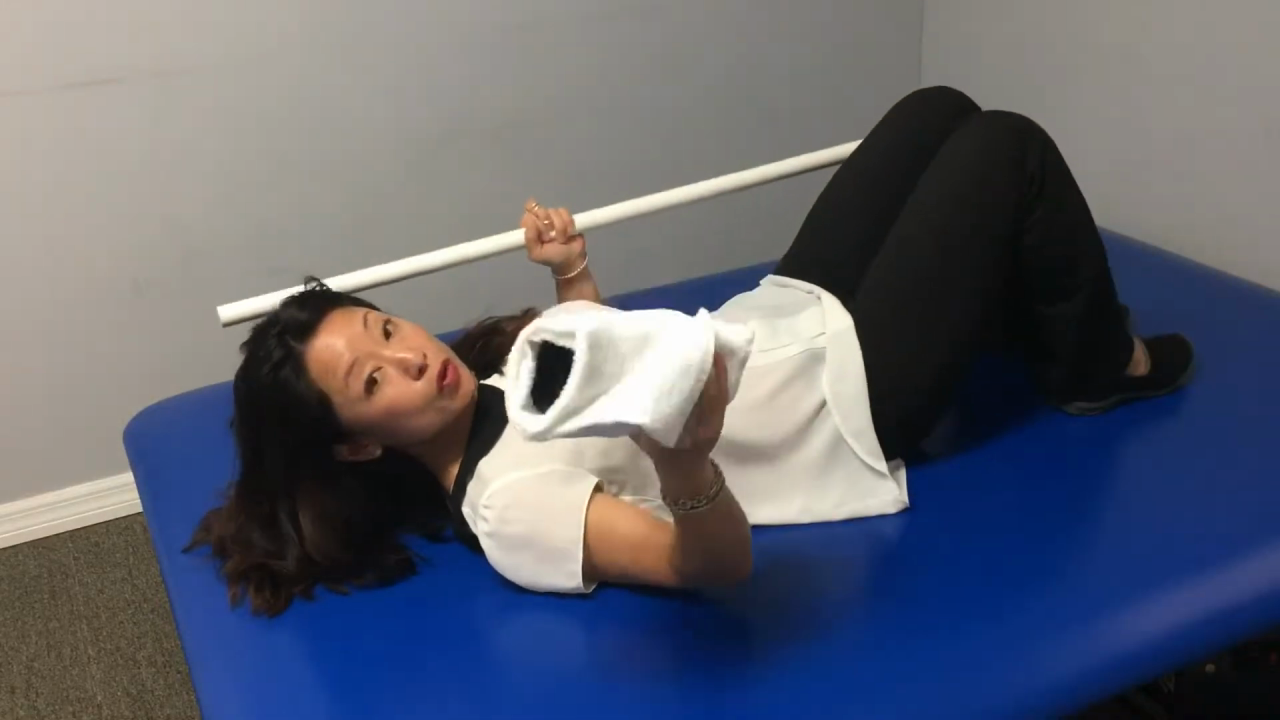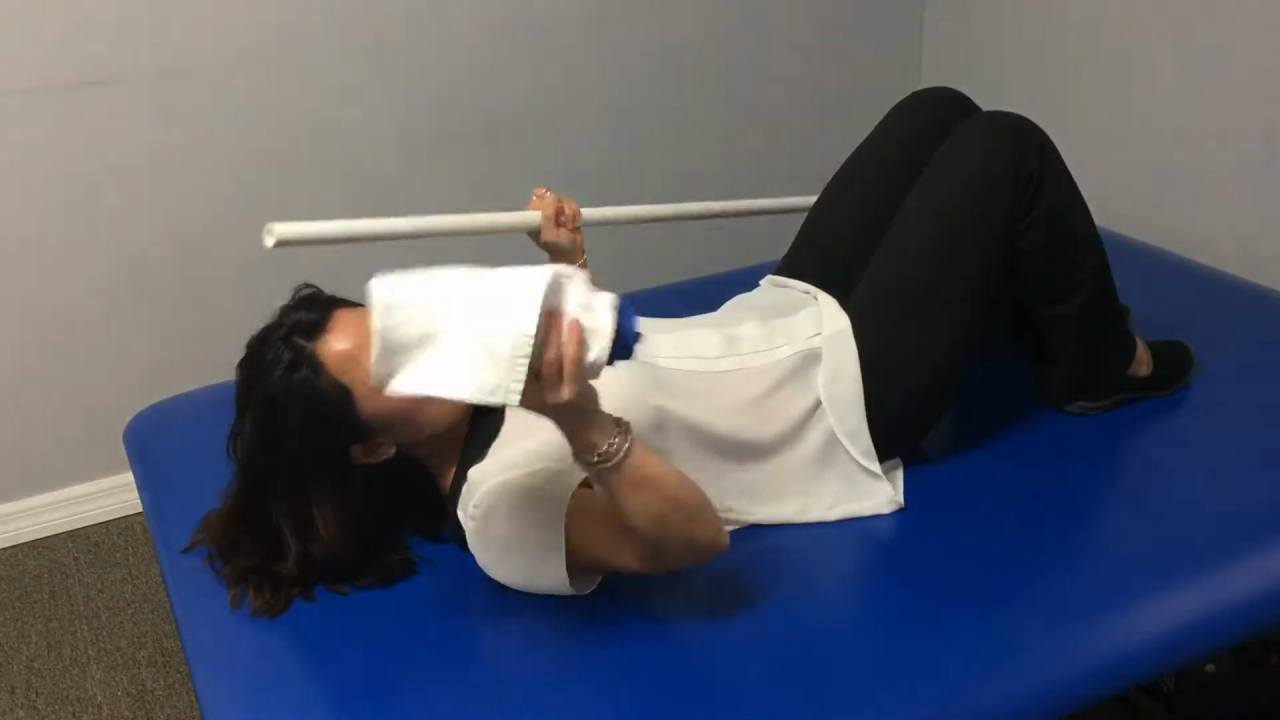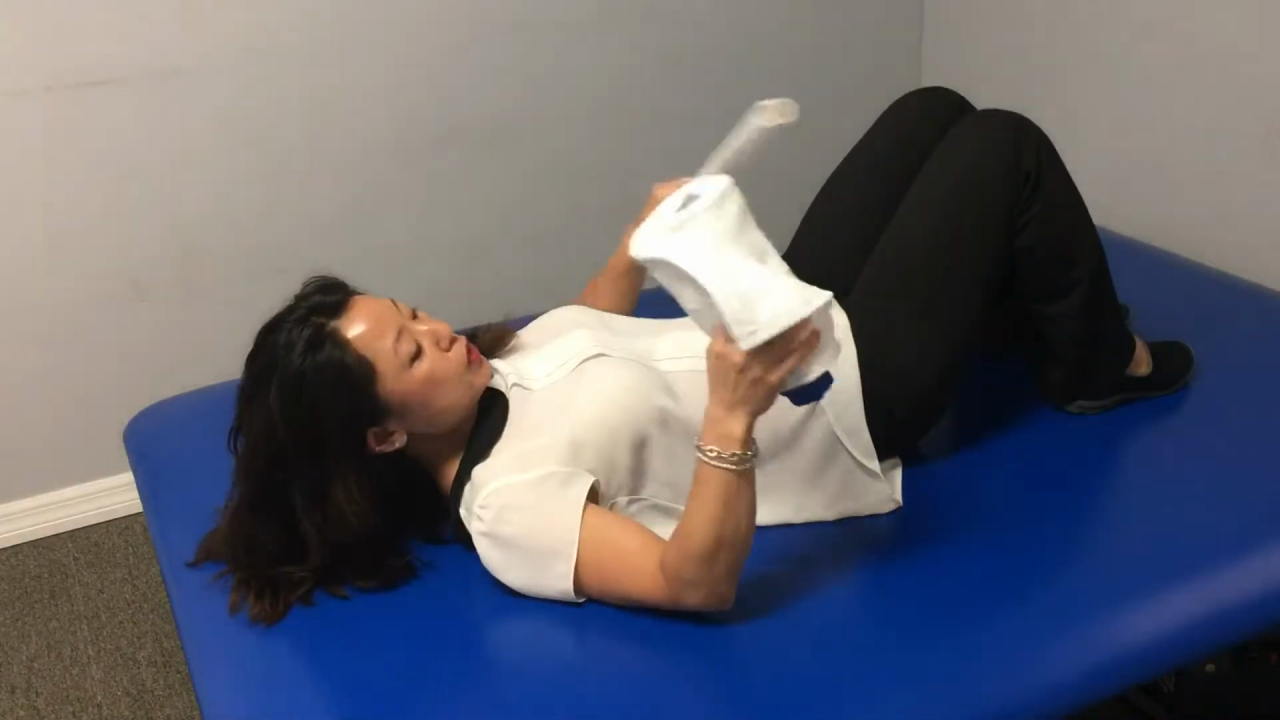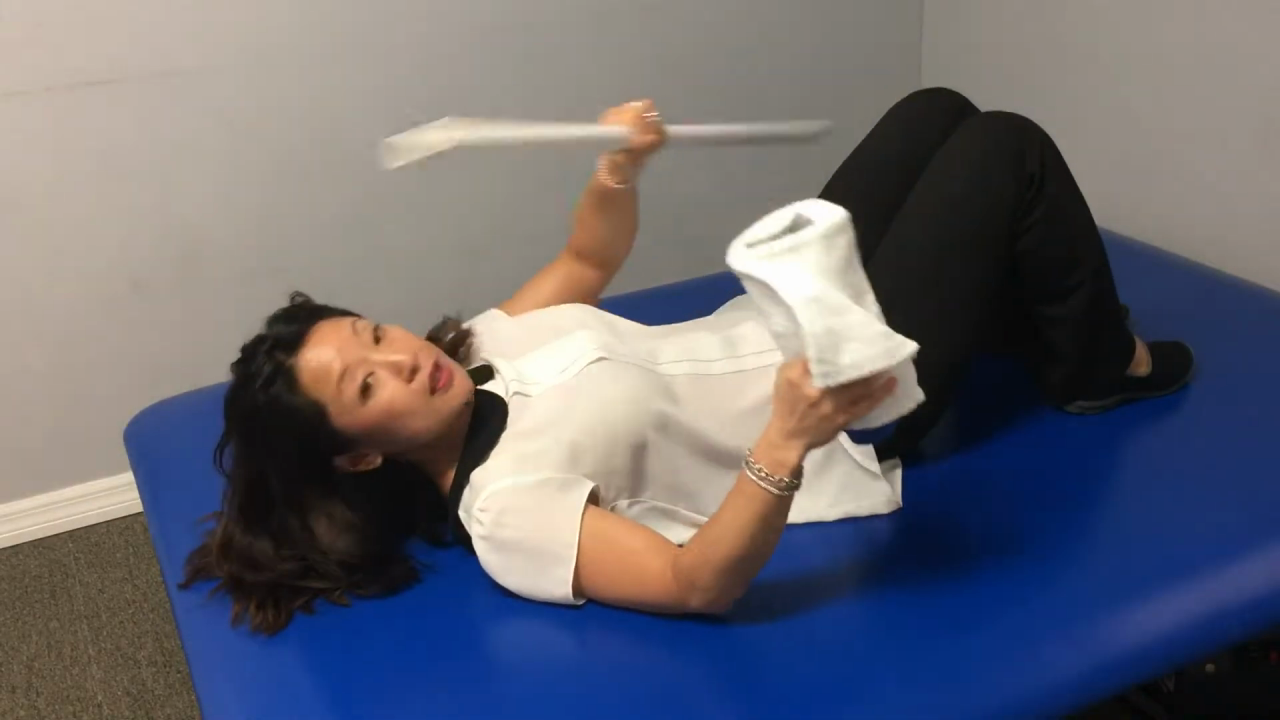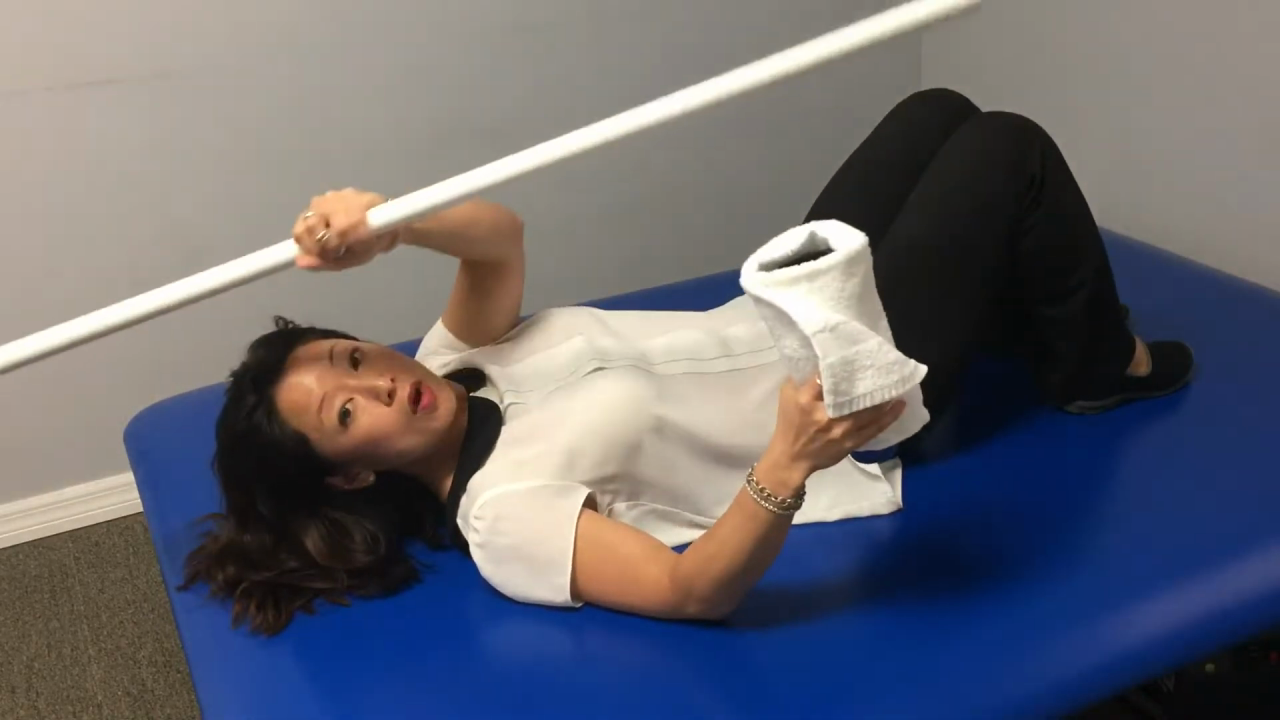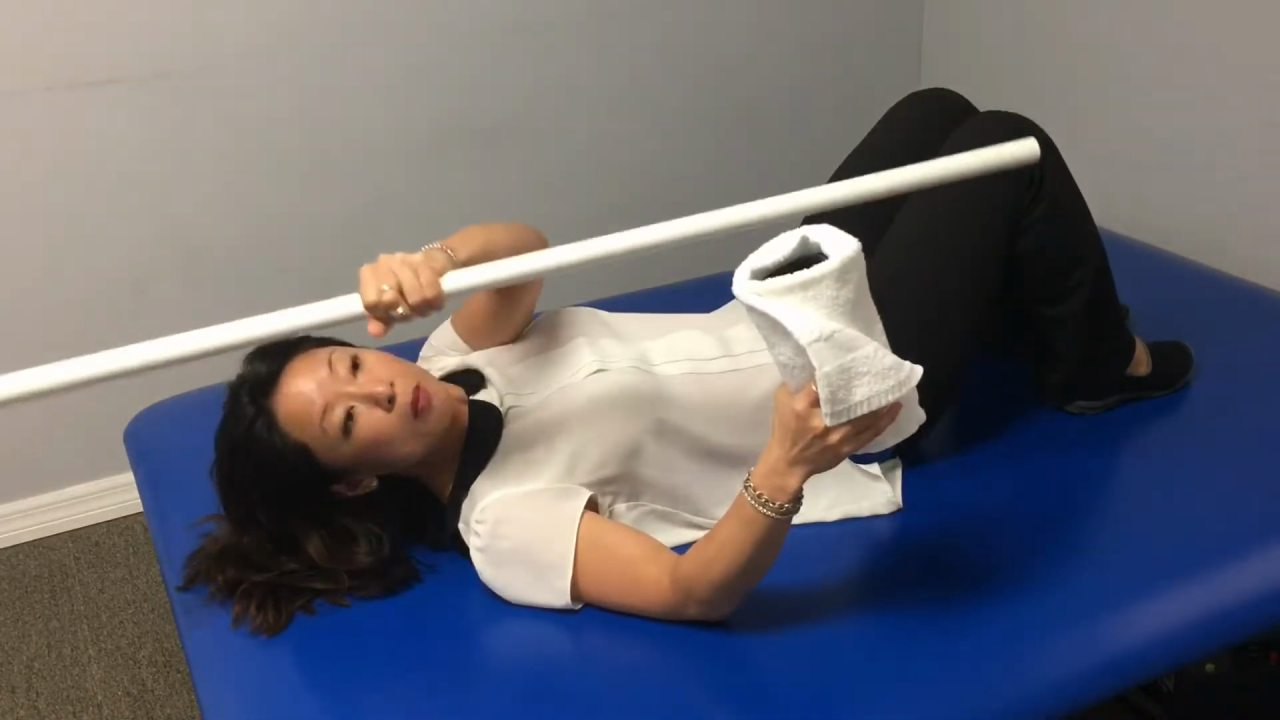
dt=0.5s
person 1, frame 1
left shoulder: (489, 368)
right shoulder: (507, 506)
right elbow: (715, 562)
left wrist: (573, 276)
right wrist: (683, 462)
left hip: (790, 314)
right hip: (859, 395)
left knee: (941, 113)
right knee: (1008, 148)
left ankle: (1038, 318)
right ankle: (1099, 366)
person 1, frame 2
right shoulder: (500, 509)
right elbow: (690, 533)
left wrist: (563, 261)
right wrist: (576, 421)
left hip: (790, 316)
right hip: (855, 396)
left knee: (941, 113)
right knee: (1007, 149)
left ankle: (1034, 322)
right ankle: (1097, 369)
person 1, frame 3
left shoulder: (479, 376)
right shoulder: (503, 507)
right elbow: (698, 585)
left wrist: (638, 245)
right wrist: (731, 416)
left hip: (799, 320)
right hip: (855, 393)
left knee: (933, 111)
right knee: (1003, 144)
left ankle: (1036, 323)
right ankle: (1097, 365)
person 1, frame 4
left shoulder: (474, 353)
right shoulder: (503, 511)
left elbow: (593, 259)
right elbow: (695, 585)
left wrist: (619, 174)
right wrist: (788, 443)
right hip: (859, 393)
left knee: (940, 111)
right knee: (1009, 148)
left ankle: (1033, 323)
right ankle: (1100, 369)
person 1, frame 5
left shoulder: (448, 366)
right shoulder: (499, 517)
left elbow: (500, 238)
right elbow: (693, 592)
left wrist: (382, 227)
right wrist: (788, 468)
right hip: (858, 391)
left knee: (941, 114)
right knee: (1010, 152)
left ankle: (1037, 325)
right ankle: (1098, 367)
person 1, frame 6
left shoulder: (452, 367)
right shoulder: (501, 522)
left elbow: (523, 248)
right elbow: (693, 593)
left wrist: (428, 262)
right wrist: (784, 472)
left knee: (942, 114)
right knee: (1013, 154)
left ankle: (1036, 323)
right ankle: (1099, 368)
